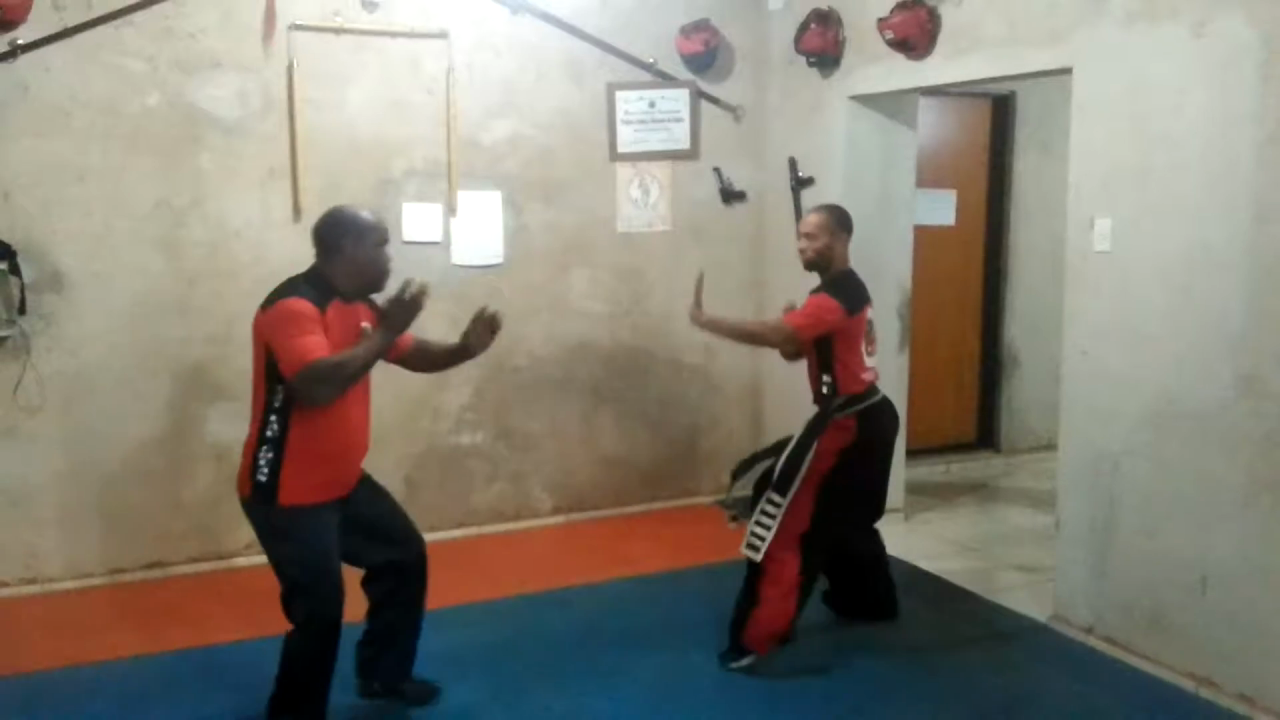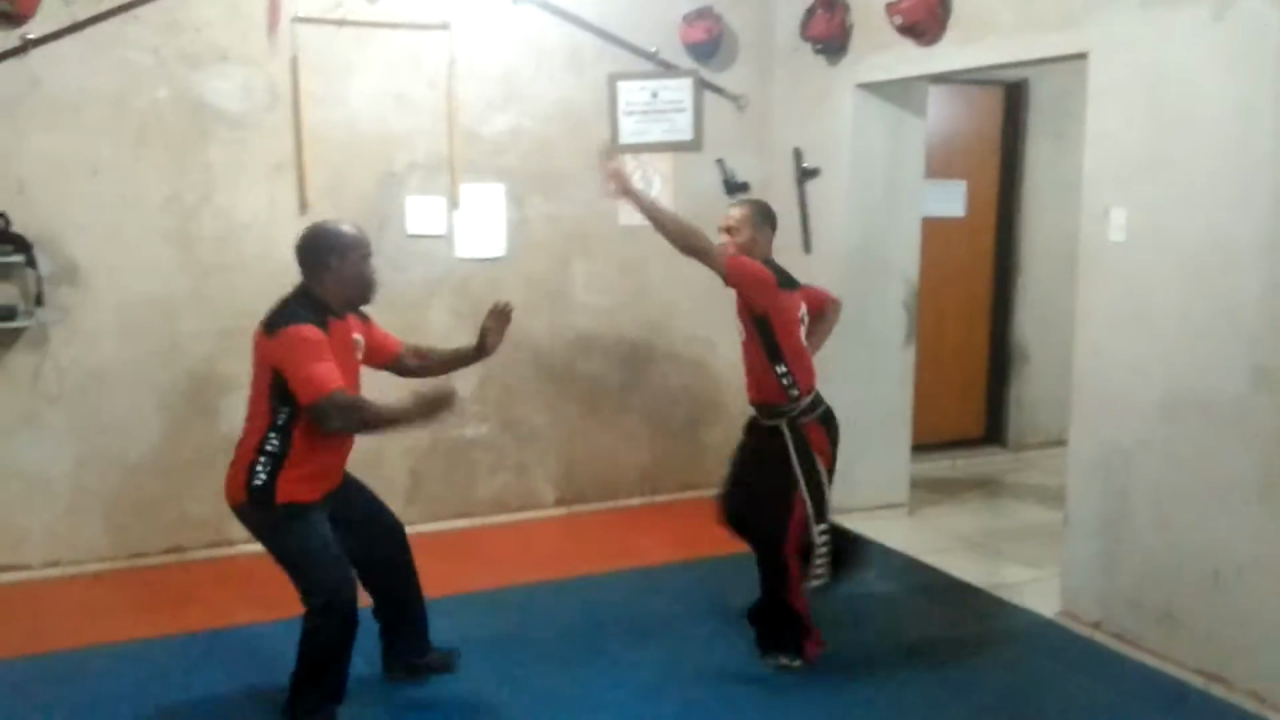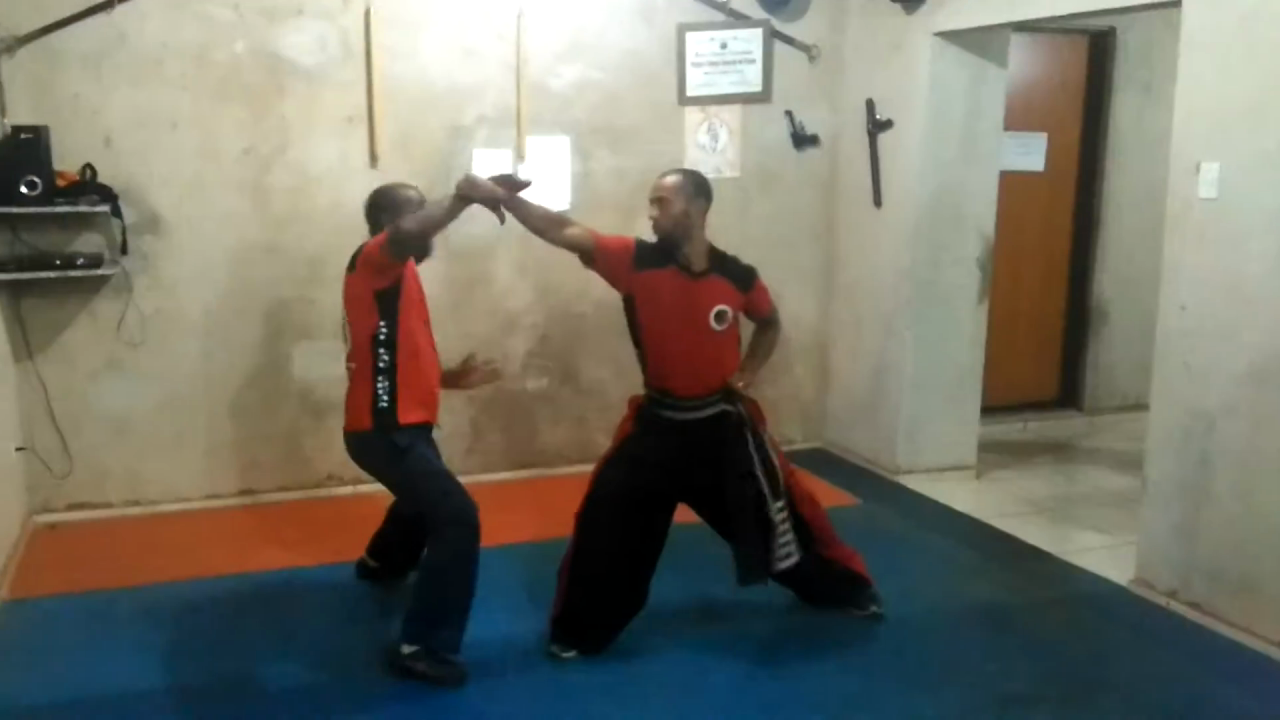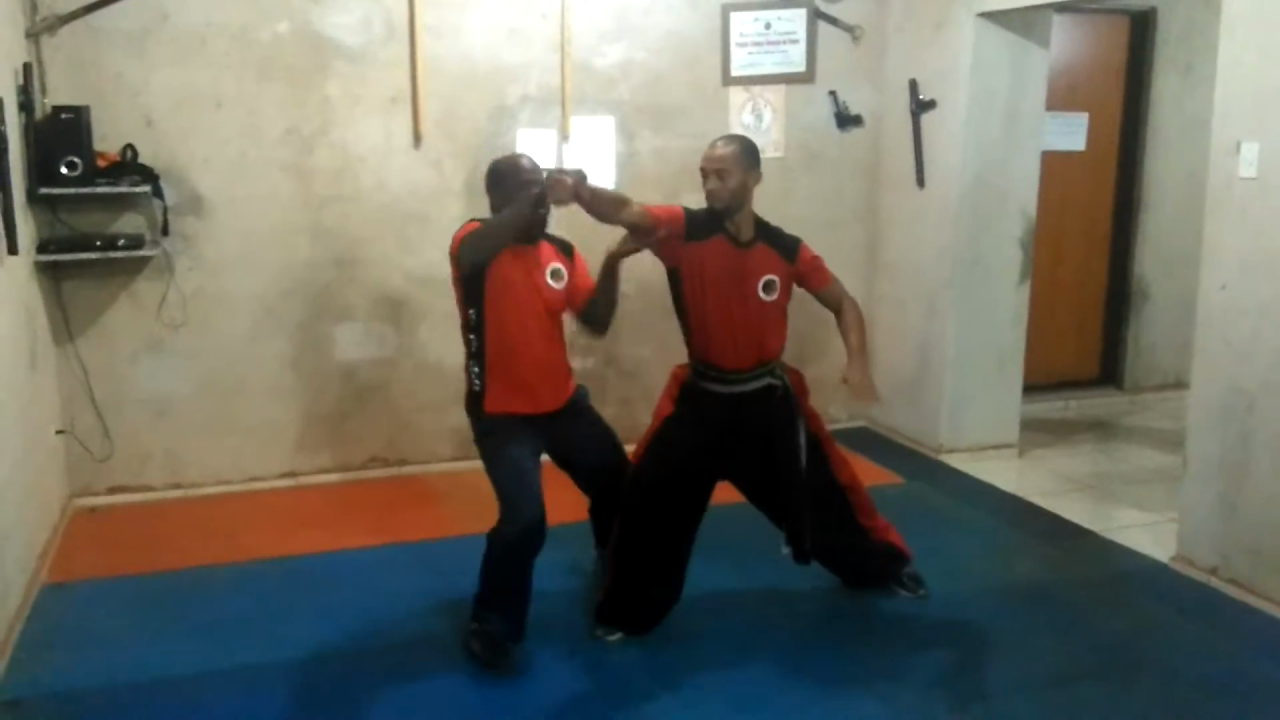
dt=0.7s
person 1, frame 1
left shoulder: (360, 307)
right shoulder: (291, 308)
left elbow: (417, 355)
right elbow: (317, 380)
left wrist: (465, 346)
right wrist: (381, 337)
left hip: (344, 481)
right hip: (286, 492)
left knee: (404, 555)
right knee: (318, 611)
left ankle: (385, 674)
person 1, frame 2
left shoulder: (348, 317)
right shoulder: (295, 331)
left elbow: (409, 361)
right elbow: (342, 413)
left wrist: (478, 350)
right wrist: (416, 411)
left hip: (322, 479)
right hip: (275, 492)
left knee: (388, 544)
right knee: (332, 598)
left ankle: (407, 652)
person 1, frame 3
left shoulder: (390, 274)
right shoulder: (376, 261)
right elbow: (407, 232)
left wrist: (450, 377)
right wrist: (464, 195)
left hip: (385, 424)
right hip: (387, 428)
left knee: (424, 497)
right knee: (458, 521)
left ankle: (381, 562)
right ankle: (421, 644)
person 1, frame 4
left shoulder: (562, 252)
right shoulder: (481, 237)
left elbow: (597, 321)
right elbow: (465, 257)
left wrist: (614, 263)
right wrist: (530, 203)
left hip: (563, 404)
right hip: (501, 413)
left knee: (617, 481)
right knee: (524, 518)
right ankle: (489, 625)
person 2, frame 1
left shoulder: (836, 299)
right shoulder: (845, 290)
left elbow: (778, 337)
right elbow: (795, 348)
left wrist: (704, 318)
right wrist: (795, 325)
left hip: (848, 423)
right hip: (869, 418)
left knee: (784, 507)
right knee: (845, 520)
left ankle: (759, 634)
right ankle: (869, 602)
person 2, frame 2
left shoulder: (762, 279)
right shoulder: (775, 284)
left elbow: (695, 245)
right elbow: (831, 304)
left wrist: (630, 191)
left hip: (796, 430)
right hip: (769, 424)
left knee: (782, 531)
right knee: (743, 509)
left ankle: (791, 637)
right ankle: (832, 557)
person 2, frame 3
left shoulder: (739, 278)
right shoulder: (637, 262)
left elbow: (770, 324)
right elbow: (564, 231)
left wrist: (747, 372)
right wrist: (505, 196)
left hip: (724, 424)
right hip: (659, 426)
left knee: (778, 512)
right knee: (607, 519)
left ankle: (849, 585)
right ankle: (580, 629)
person 2, frame 4
left shoulder: (787, 249)
right shoulder: (682, 230)
left elbow: (843, 304)
right elbow: (623, 211)
left wrist: (857, 363)
right wrist: (581, 192)
left hip: (769, 398)
right hip: (701, 399)
left knee: (824, 489)
right knee: (652, 497)
left ankle: (886, 565)
right ankle: (624, 610)
